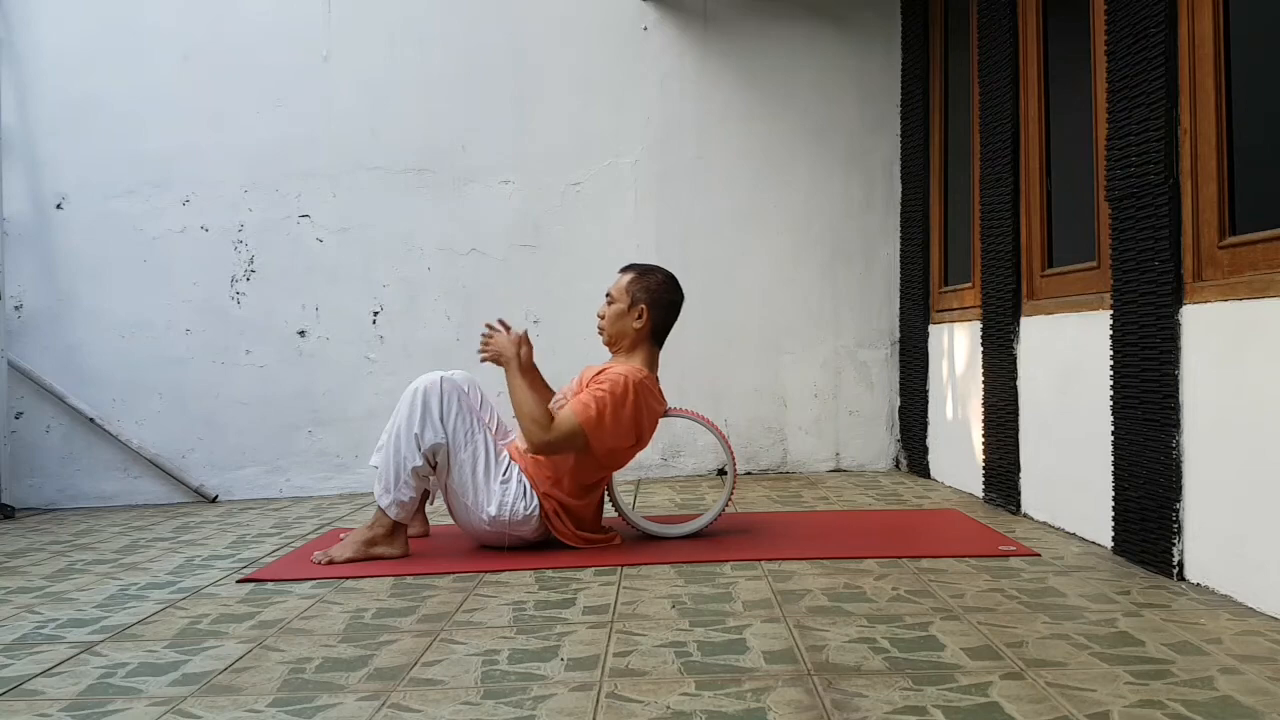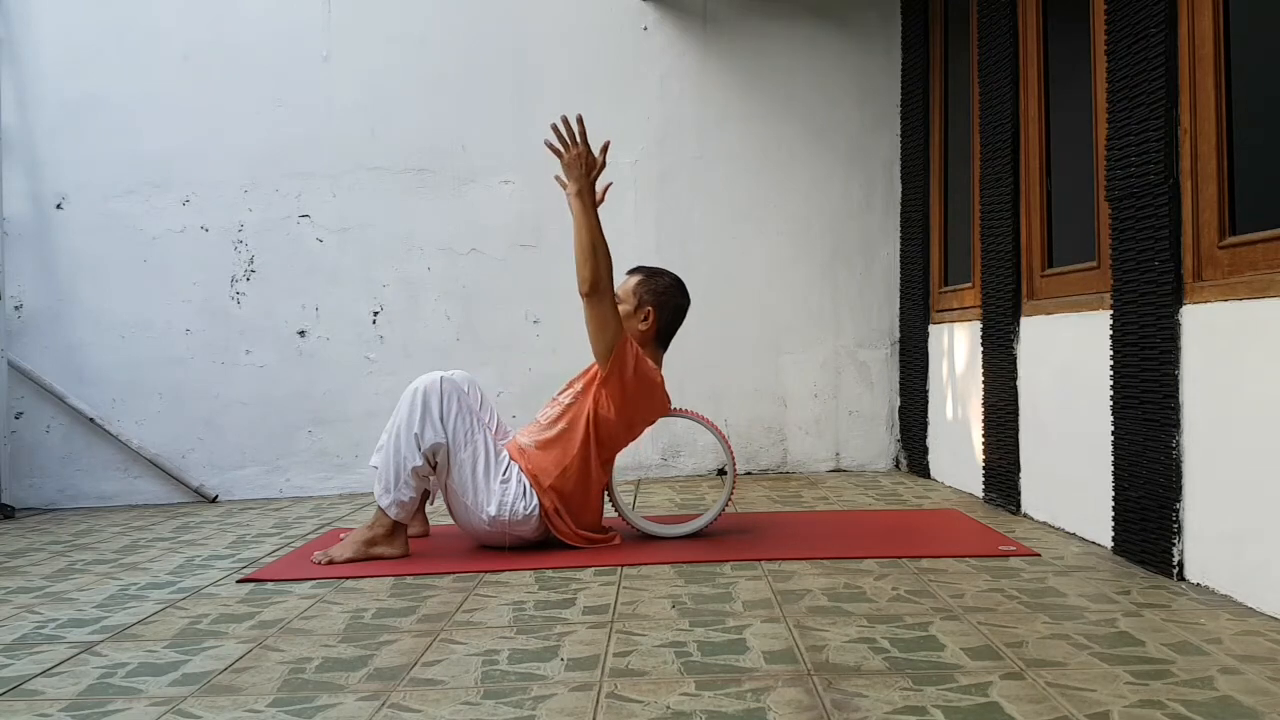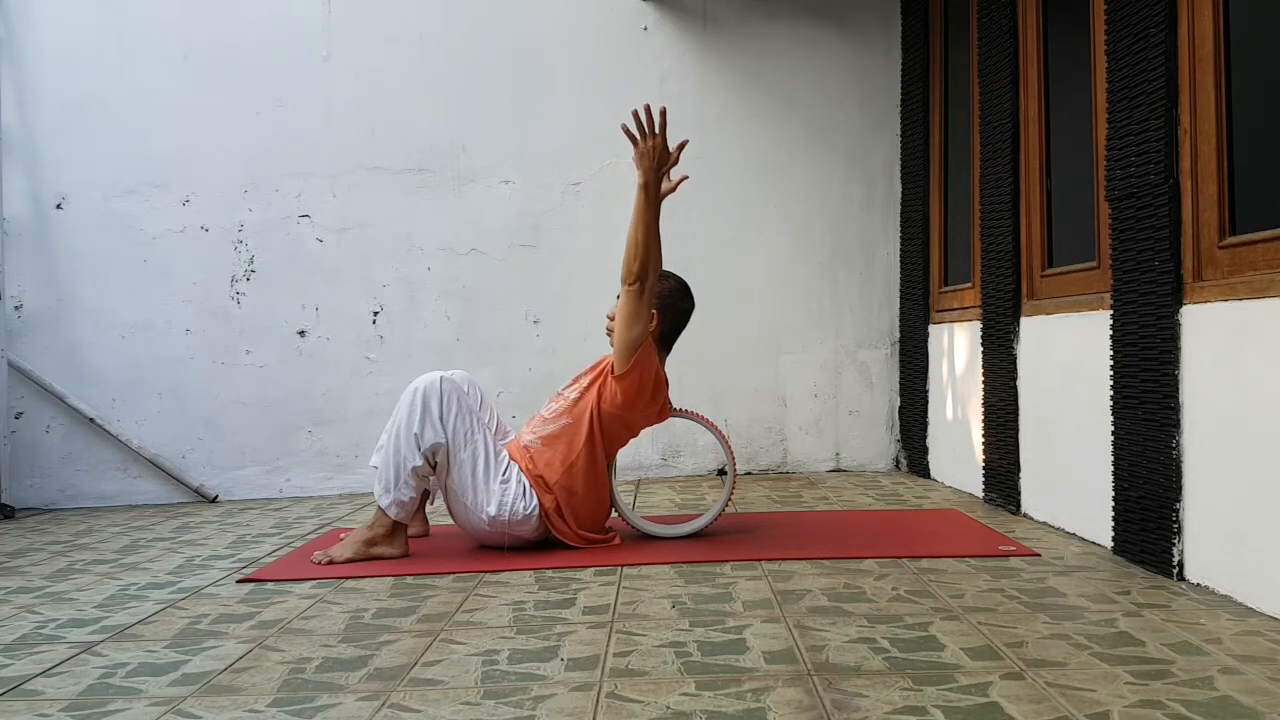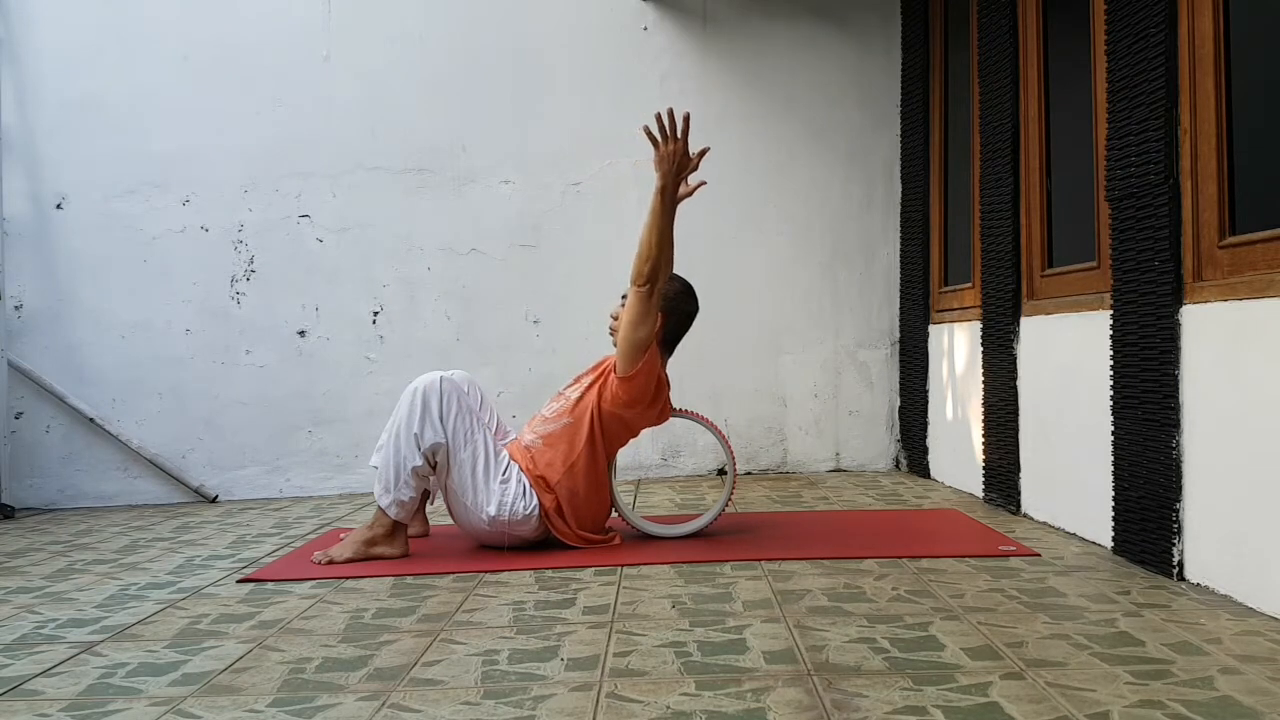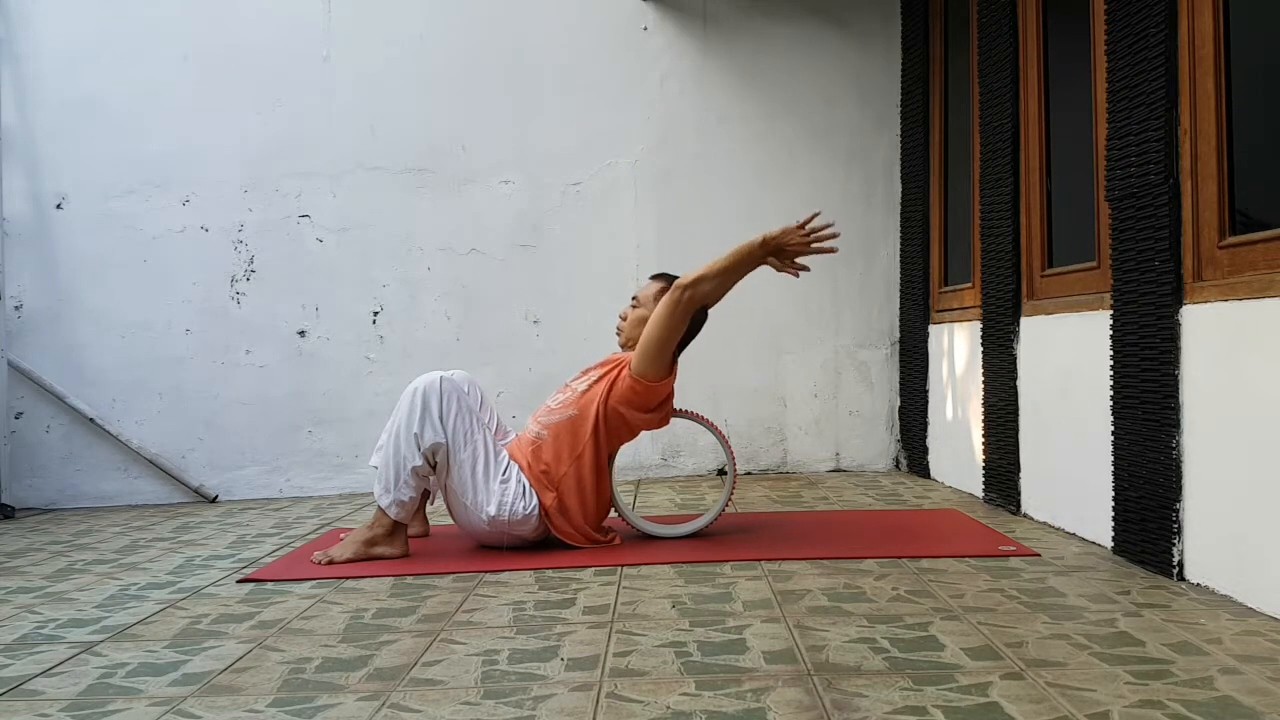
dt=1s
person 1, frame 1
left shoulder: (624, 385)
right shoulder: (628, 379)
left elbow: (542, 438)
left wrist: (513, 362)
right wrist: (526, 366)
left hip: (517, 507)
right hip: (518, 480)
left knee: (433, 391)
right knee: (458, 388)
left ankle: (385, 531)
right ankle: (411, 511)
person 1, frame 2
left shoulder: (636, 377)
right shoulder: (634, 378)
left elbow: (592, 288)
right elbow: (597, 294)
left wrist: (581, 194)
right wrist: (582, 205)
left hip: (513, 509)
right hip: (519, 484)
left knee: (434, 392)
right knee: (457, 387)
left ankle: (385, 530)
right ankle: (409, 512)
person 1, frame 3
left shoulder: (640, 375)
right shoulder: (637, 379)
left elbow: (636, 280)
right elbow: (644, 283)
left wrist: (648, 188)
right wrist: (652, 197)
left hip: (515, 506)
right hip: (518, 480)
left knee: (434, 392)
right knee: (456, 385)
left ankle: (386, 529)
right ankle: (411, 510)
person 1, frame 4
left shoulder: (640, 377)
right shoulder: (638, 375)
left elbow: (647, 283)
right elbow: (656, 288)
left wrist: (665, 190)
right wrist: (671, 200)
left hip: (516, 507)
right hip: (519, 485)
left knee: (434, 391)
right knee: (457, 386)
left ankle: (386, 530)
right ankle: (411, 511)
person 1, frame 5
left shoulder: (642, 383)
right shoulder: (632, 372)
left elbow: (685, 294)
right elbow: (695, 299)
left wrist: (764, 247)
right wrist: (764, 255)
left hip: (515, 506)
right hip: (519, 482)
left knee: (434, 391)
right knee: (456, 386)
left ankle: (385, 529)
right ankle: (409, 513)
